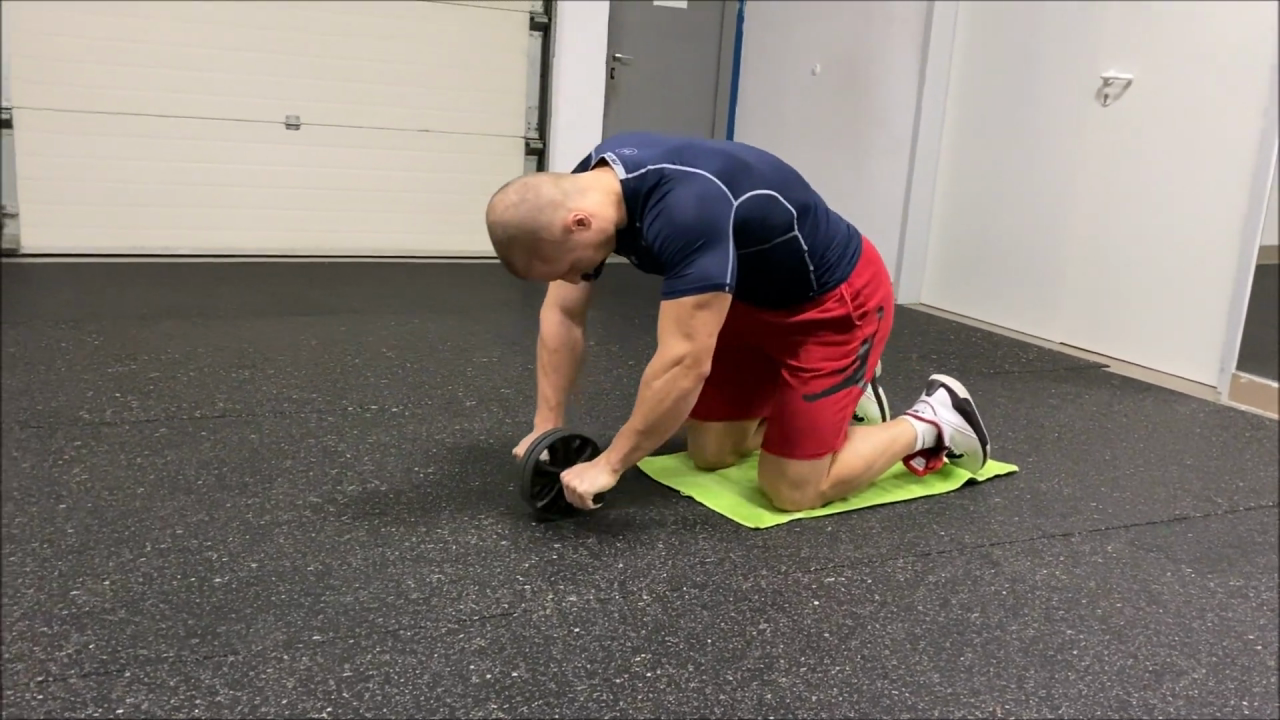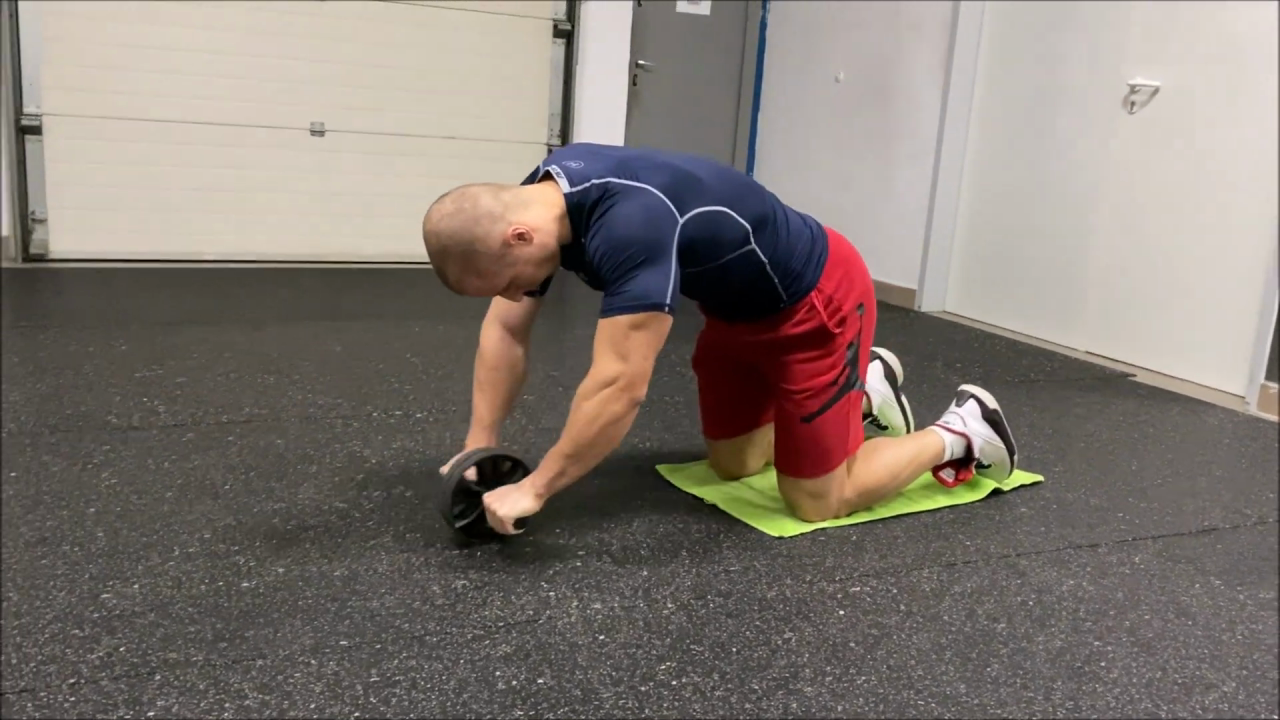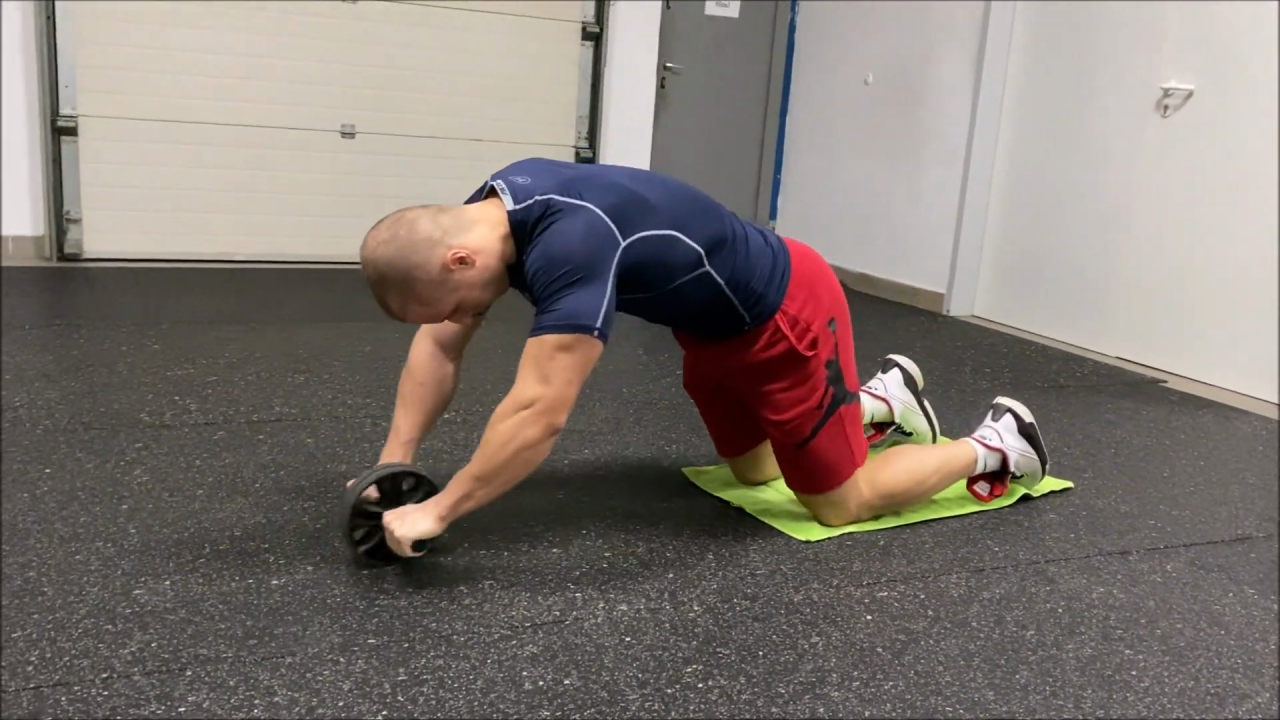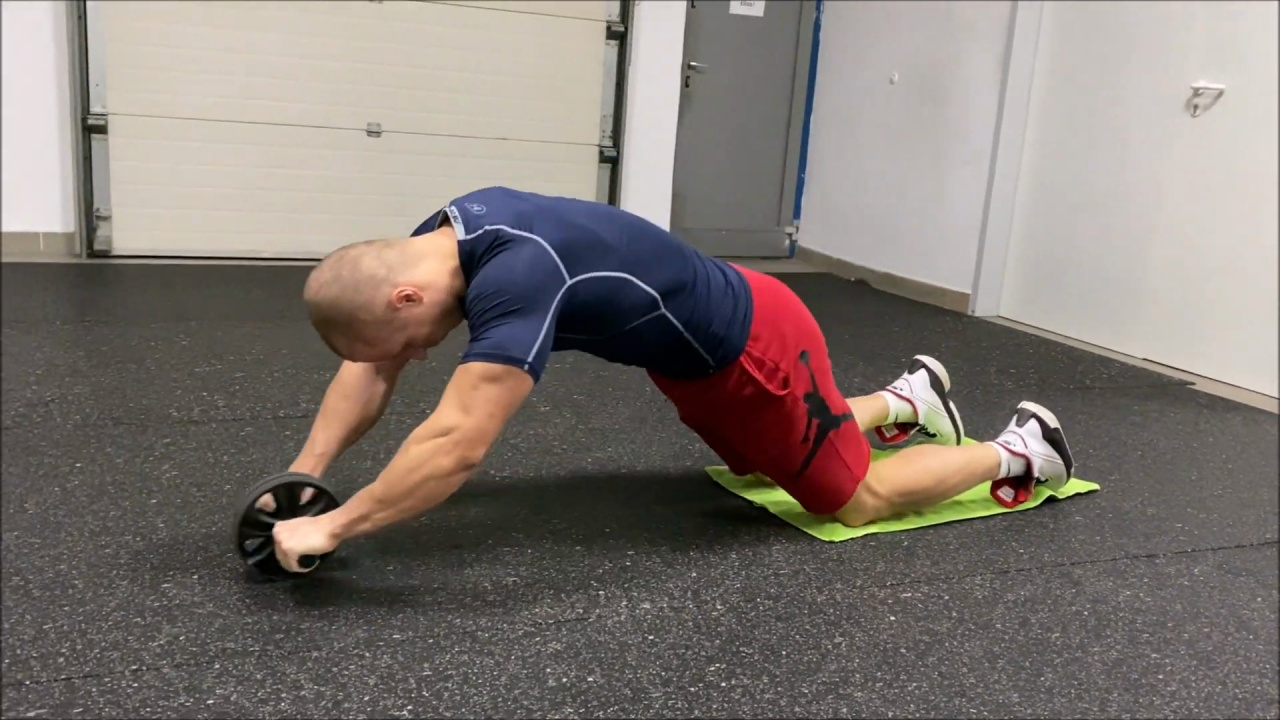
dt=0.3s
person 1, frame 1
left shoulder: (686, 210)
right shoulder: (586, 188)
left elbow: (686, 363)
right elbow: (562, 317)
left wrist: (609, 465)
right wrist: (545, 426)
left hip: (839, 299)
right hip: (759, 294)
left knee: (793, 490)
right knee: (710, 454)
left ankle: (929, 423)
right ankle: (840, 388)
person 1, frame 2
left shoulder: (630, 226)
right shoulder: (535, 202)
left elbow: (620, 386)
right elbow: (504, 333)
left wrist: (533, 490)
right wrist: (478, 447)
left hip: (817, 302)
right hip: (739, 303)
left knee: (815, 502)
right knee: (732, 463)
left ankle: (957, 434)
right ankle: (861, 393)
person 1, frame 3
left shoulder: (570, 245)
right shoulder: (485, 216)
left elbow: (542, 413)
right elbow: (437, 348)
left wrist: (437, 511)
right wrist: (394, 461)
left hip: (786, 315)
right hip: (719, 320)
left knee: (840, 499)
right knee: (754, 469)
left ankle: (993, 445)
right ankle: (882, 400)
person 1, frame 4
left shoulder: (514, 277)
right shoulder: (440, 242)
left elbow: (458, 443)
right elbow: (369, 370)
left wrist: (331, 528)
right wrist: (302, 475)
left hip: (755, 350)
right hip: (701, 348)
left knee: (852, 499)
right knee: (764, 472)
left ankle: (1015, 450)
right ankle: (906, 399)
